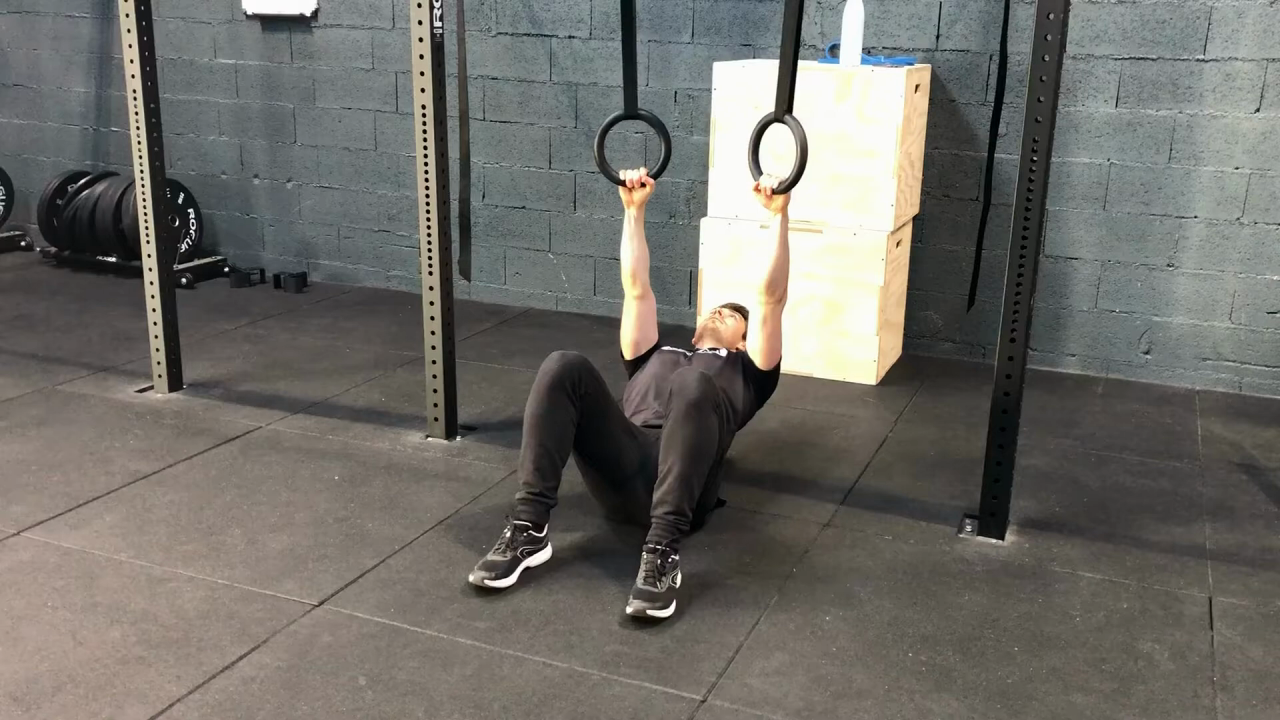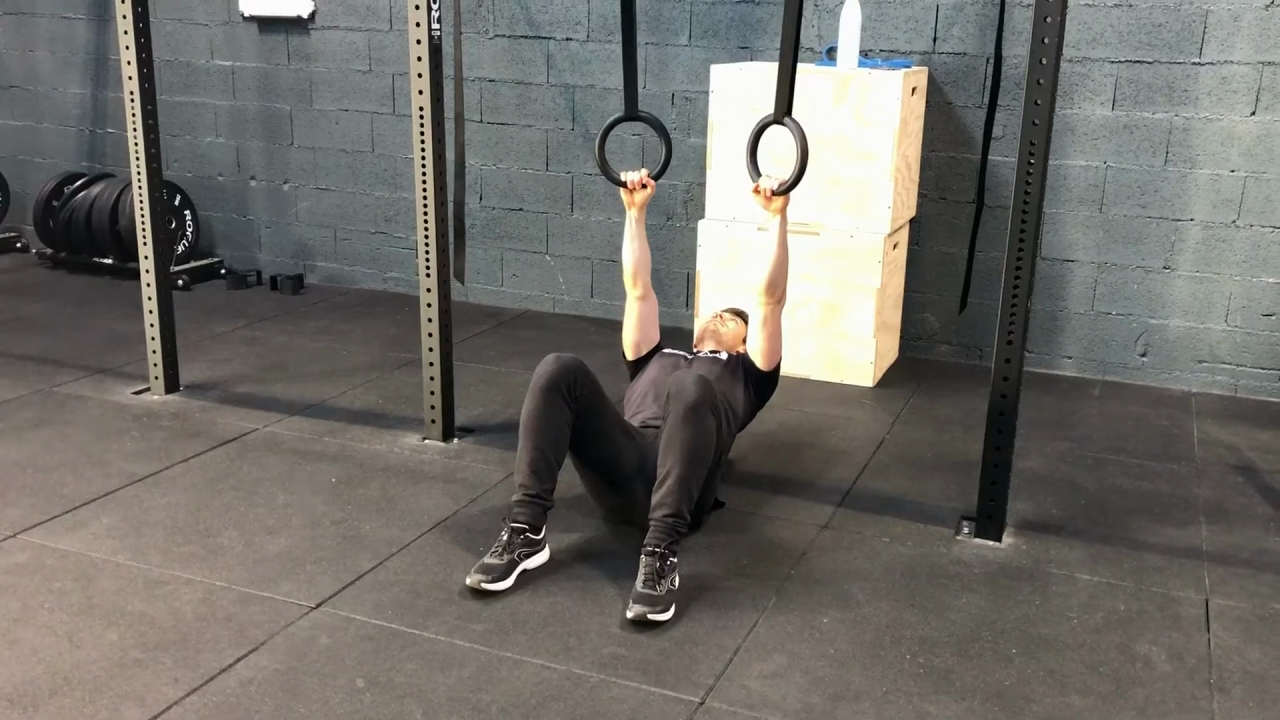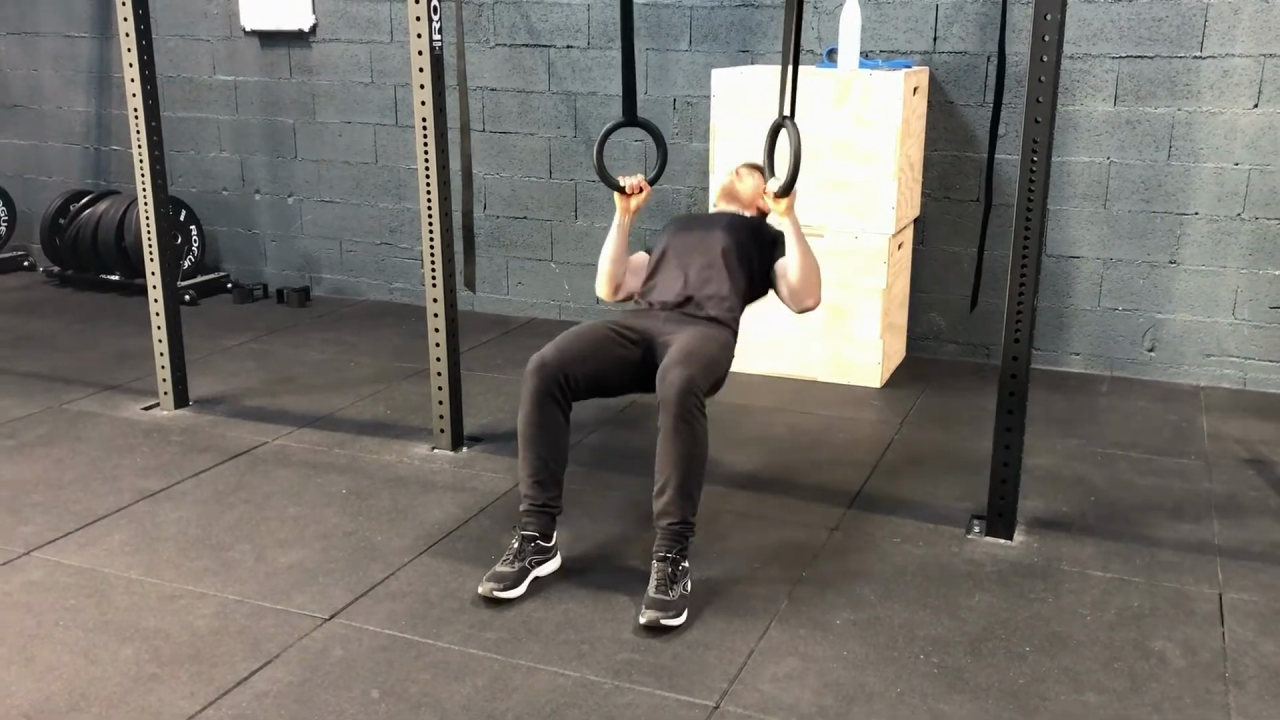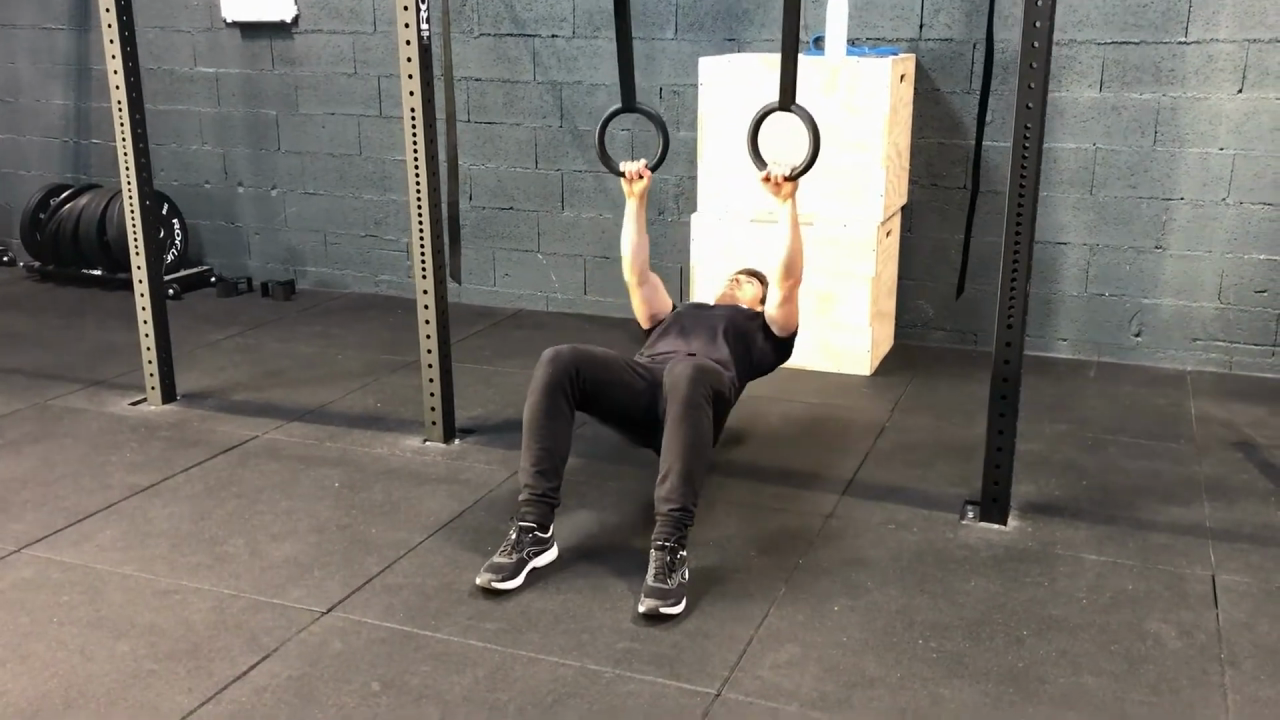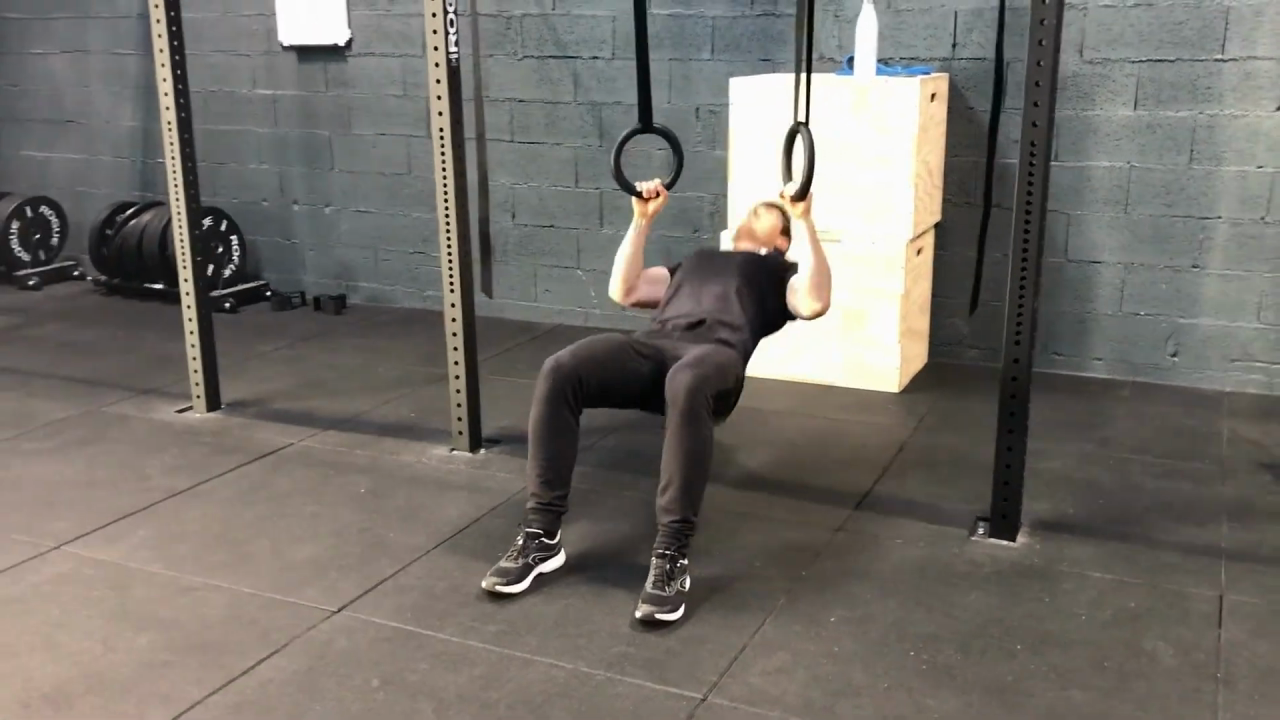
dt=1s
person 1, frame 1
left shoulder: (745, 371)
right shoulder: (655, 356)
left elbow: (770, 299)
right elbow: (636, 290)
left wrist: (777, 214)
right wrist: (634, 209)
left hip: (683, 476)
right hip: (621, 468)
left knee: (693, 384)
right knee: (563, 367)
left ankle: (662, 551)
right ankle: (528, 528)
person 1, frame 2
left shoulder: (746, 373)
right shoulder: (656, 358)
left elbow: (769, 300)
right elbow: (638, 289)
left wrist: (777, 216)
right wrist: (636, 210)
left hip: (681, 472)
right hip: (620, 469)
left knee: (692, 388)
right knee: (558, 371)
left ankle: (660, 553)
right ankle: (525, 530)
person 1, frame 3
left shoulder: (765, 239)
right shoulder: (678, 227)
left elbow: (806, 299)
right elbow: (609, 287)
left wrist: (786, 216)
right wrist: (625, 214)
left hip: (703, 331)
right hip: (640, 325)
left knee: (679, 385)
right knee: (545, 370)
left ankle: (671, 559)
right ankle: (537, 538)
person 1, frame 4
left shoulder: (763, 332)
right shoulder: (677, 314)
left elbow: (788, 281)
right elbow: (635, 273)
left wrist: (786, 203)
right wrist: (635, 199)
left hip: (701, 385)
right hip: (642, 382)
left knee: (686, 376)
right knee: (556, 364)
left ankle: (669, 548)
right ankle: (534, 528)
person 1, frame 5
left shoulder: (779, 273)
right shoulder: (698, 262)
left elbow: (814, 303)
right elbow: (623, 290)
left wrist: (802, 221)
right wrist: (643, 218)
left hip: (716, 352)
right hip: (655, 344)
left knee: (688, 386)
right knee: (559, 372)
left ankle: (671, 556)
right ankle: (541, 533)
